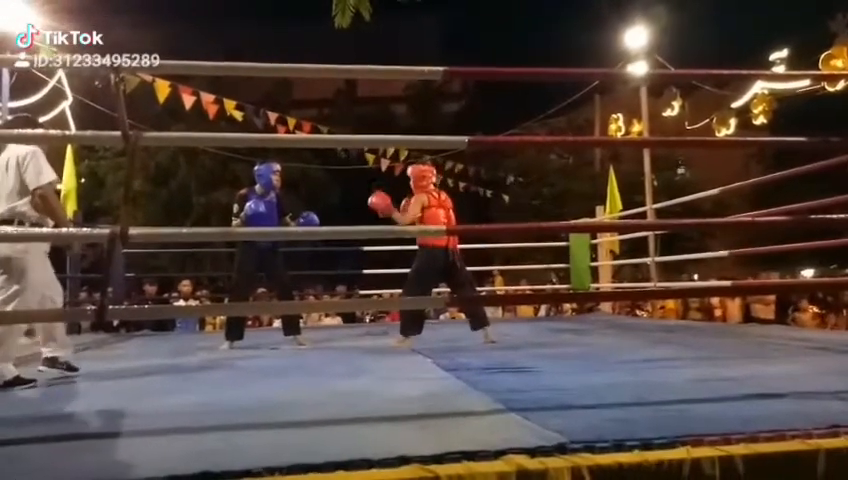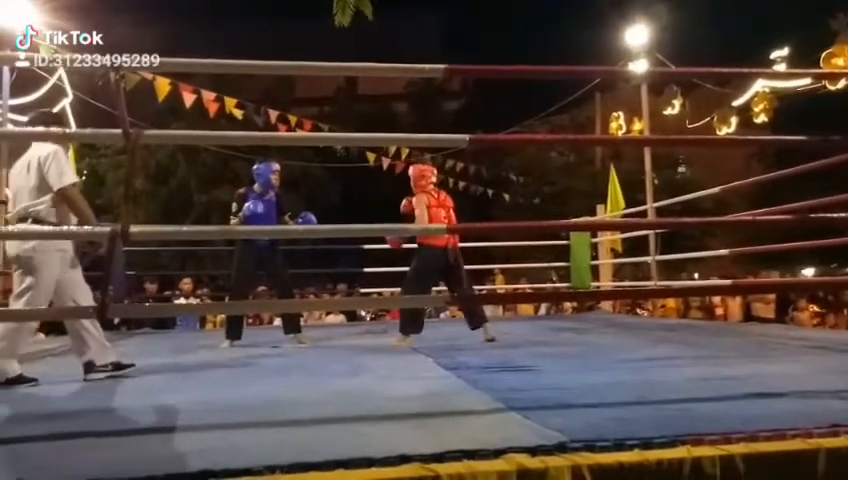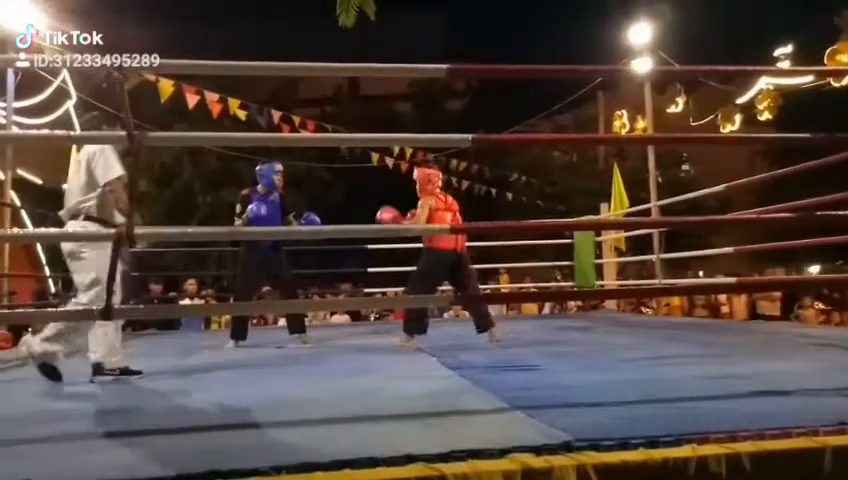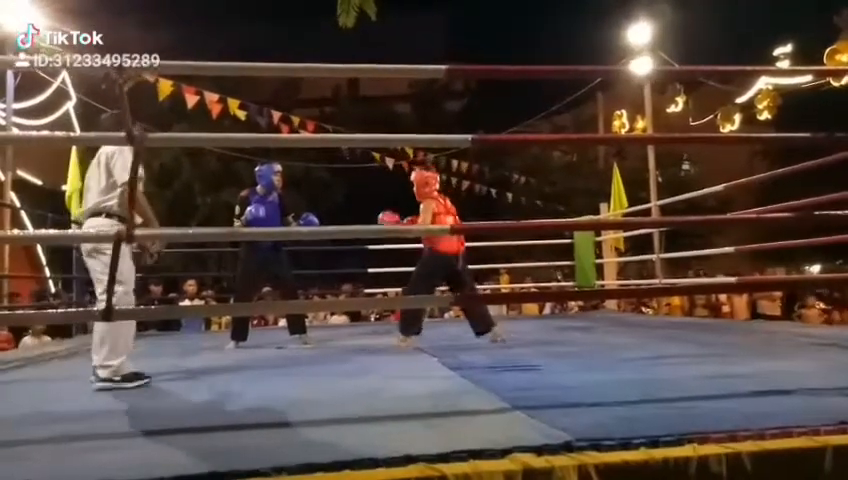
dt=0.4s
person 1, frame 1
right shoulder: (29, 152)
right elbow: (44, 194)
right wrist: (68, 229)
right hip: (23, 239)
left knee: (49, 295)
left ankle: (54, 354)
person 1, frame 2
left shoulder: (23, 162)
right shoulder: (52, 151)
right elbow: (69, 192)
right wrist: (95, 228)
left hip: (51, 241)
right hip: (41, 240)
left knee: (78, 300)
right knee: (29, 304)
left ankle: (98, 360)
person 1, frame 3
left shoulder: (87, 154)
right shoulder: (101, 150)
right elbow: (114, 191)
left wrist: (121, 228)
left hip: (97, 234)
left knee: (109, 301)
right knee: (93, 300)
left ankle: (107, 362)
right ankle: (44, 347)
person 1, frame 4
left shoulder: (100, 158)
right shoulder: (120, 150)
right elbow: (131, 190)
left wrist: (141, 240)
right wrist: (154, 227)
left hip: (97, 229)
right hip: (109, 230)
left knee: (111, 300)
right knee: (118, 298)
left ankle: (106, 366)
right ankle: (112, 370)
person 2, frame 1
left shoulder: (276, 197)
right shoulder: (245, 196)
left elbow: (286, 222)
right elbow: (234, 226)
left wrist: (300, 222)
right wrist: (244, 216)
left hip: (271, 249)
right hip: (249, 249)
left knee: (285, 290)
right knee: (240, 293)
left ankle: (295, 334)
right ankle: (230, 338)
person 2, frame 2
left shoulder: (275, 196)
right shoulder: (243, 195)
left elbow: (285, 221)
right elbow: (233, 225)
left wrist: (299, 222)
right wrist: (243, 216)
left hip: (270, 248)
right hip: (248, 248)
left knee: (285, 288)
right knee: (239, 291)
left ankle: (296, 332)
right ankle: (231, 337)
person 2, frame 3
left shoulder: (279, 196)
right shoulder: (247, 196)
left elbow: (289, 221)
right elbow: (237, 225)
left wrist: (302, 223)
right wrist: (247, 217)
left hip: (274, 248)
right hip: (253, 249)
left knee: (289, 289)
right knee: (243, 292)
left ankle: (300, 332)
right ankle: (235, 337)
person 2, frame 4
left shoulder: (278, 197)
right shoulder: (246, 197)
left elbow: (288, 221)
right elbow: (237, 227)
left wrist: (301, 223)
right wrist: (245, 219)
left hip: (274, 249)
right hip: (253, 251)
left knee: (289, 289)
right knee: (244, 293)
left ankle: (301, 333)
right ankle: (236, 338)
person 3, frame 1
left shoulder: (421, 198)
right shoulder: (443, 197)
left elbow: (405, 221)
left wrist: (387, 210)
left hip: (431, 251)
right hip: (450, 251)
left knee: (413, 293)
right knee: (466, 290)
left ankle: (406, 337)
right ankle: (487, 332)
person 3, frame 2
left shoulder: (421, 198)
right shoulder: (444, 196)
left elbow: (422, 225)
left wrist: (402, 236)
left hip: (430, 250)
right hip: (450, 250)
left knee: (412, 291)
right knee: (463, 290)
left ankle: (405, 336)
right ankle: (486, 330)
person 3, frame 3
left shoulder: (427, 201)
right shoulder: (448, 200)
left elbow: (418, 224)
left wrist: (396, 221)
right wrist: (417, 218)
left hip: (437, 253)
right hip: (457, 252)
left knee: (416, 291)
right knee: (470, 292)
left ankle: (409, 336)
right ankle: (491, 331)
person 3, frame 4
left shoulder: (427, 204)
right shoulder: (445, 202)
left wrist: (397, 225)
right wrist: (417, 222)
left hip: (437, 256)
right hip: (455, 255)
left knee: (413, 293)
right knee: (468, 294)
left ankle: (406, 337)
right ankle: (494, 331)
